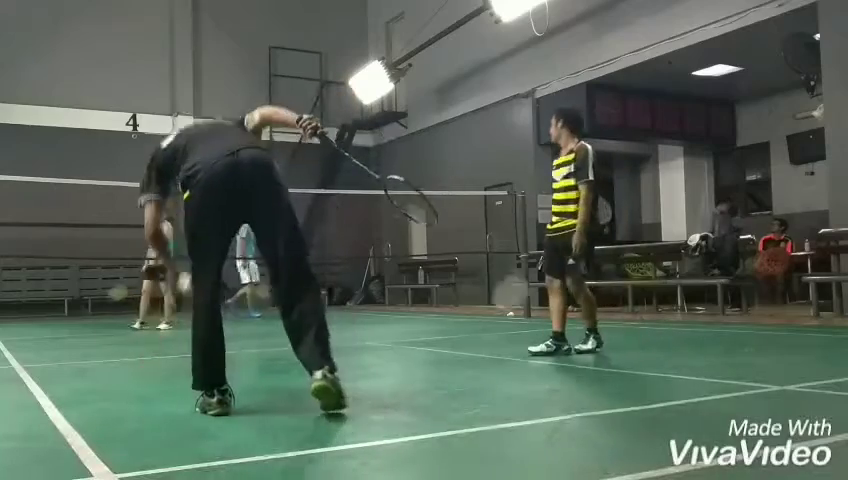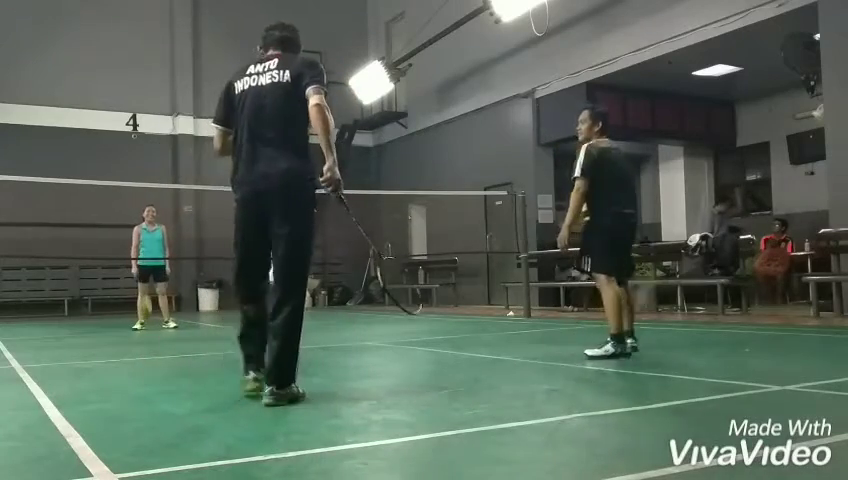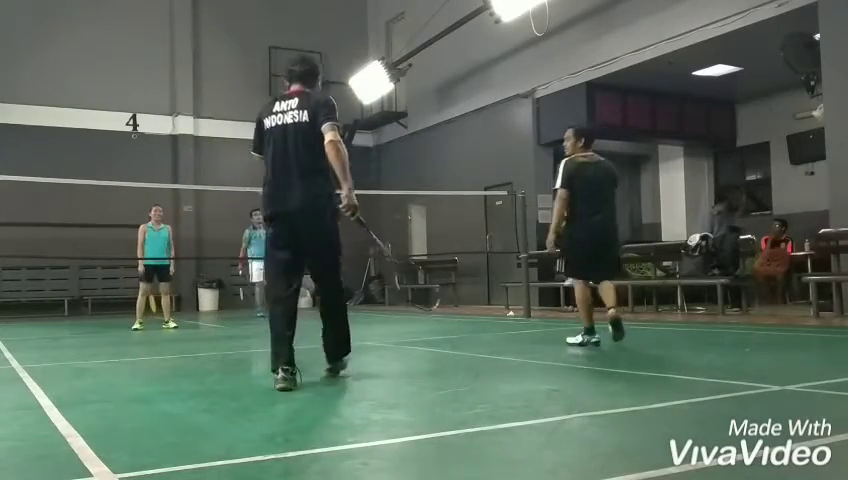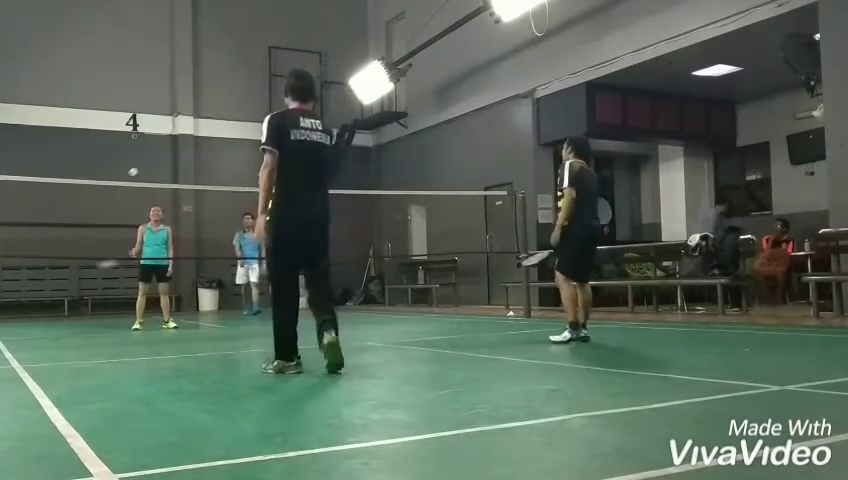
dt=1s
person 1, frame 1
left shoulder: (161, 154)
right shoulder: (226, 127)
left elbow: (151, 227)
right elbow: (262, 114)
left wrist: (170, 267)
right wrist: (299, 120)
left hip: (204, 178)
right hip: (255, 163)
left knee: (206, 288)
right knee: (294, 276)
left ankle: (213, 391)
right ankle: (322, 371)
person 1, frame 2
left shoulder: (237, 80)
right shoulder: (305, 67)
left elbow: (220, 145)
right elbow: (316, 106)
right wrist: (331, 160)
left hip: (248, 187)
right hip: (291, 183)
left knee: (249, 283)
right knee: (288, 283)
left ankle: (254, 370)
right ankle: (279, 382)
person 1, frame 3
left shoulder: (267, 112)
right shoulder: (320, 102)
right elbow: (332, 141)
right wrist: (347, 187)
left hip: (278, 210)
right hip: (315, 207)
left knee: (281, 289)
right knee: (329, 286)
left ankle: (283, 366)
right ankle: (335, 358)
person 1, frame 4
left shoulder: (278, 120)
right shoulder: (326, 130)
left elbow: (269, 169)
left wrist: (262, 212)
left hip: (287, 216)
right hip: (318, 216)
left knee: (285, 287)
right knee: (319, 283)
left ankle: (287, 357)
right ankle: (328, 333)
person 2, frame 1
left shoulder: (583, 151)
right shoulder: (558, 158)
left elbow: (586, 194)
left wrist: (580, 231)
left hip: (575, 232)
right hip: (555, 231)
left knee: (575, 284)
right knee: (554, 283)
left ankle: (592, 333)
right ankle: (558, 340)
person 2, frame 2
left shoulder: (590, 150)
right shoulder: (622, 154)
left elbow: (580, 189)
left wrist: (566, 226)
right wrist: (637, 228)
left hip: (604, 223)
right hip: (626, 222)
left knee: (604, 278)
right knee: (619, 280)
left ankle: (616, 340)
right ankle: (628, 336)
person 2, frame 3
left shoulder: (569, 164)
right shoulder: (607, 166)
left elbow: (562, 199)
right elbow: (612, 200)
left wrist: (553, 231)
right wrist: (611, 228)
left hip: (578, 231)
right hip: (604, 230)
left knee: (581, 280)
right knee: (604, 278)
left ankle: (589, 332)
right ankle: (614, 315)
person 2, frame 4
left shoulder: (570, 166)
right shoulder: (591, 173)
left elbow: (570, 196)
left wrist: (558, 227)
left hip: (576, 230)
right hip: (591, 229)
left knee: (563, 277)
right knee: (582, 280)
left ankle: (573, 327)
right ankle: (581, 328)
